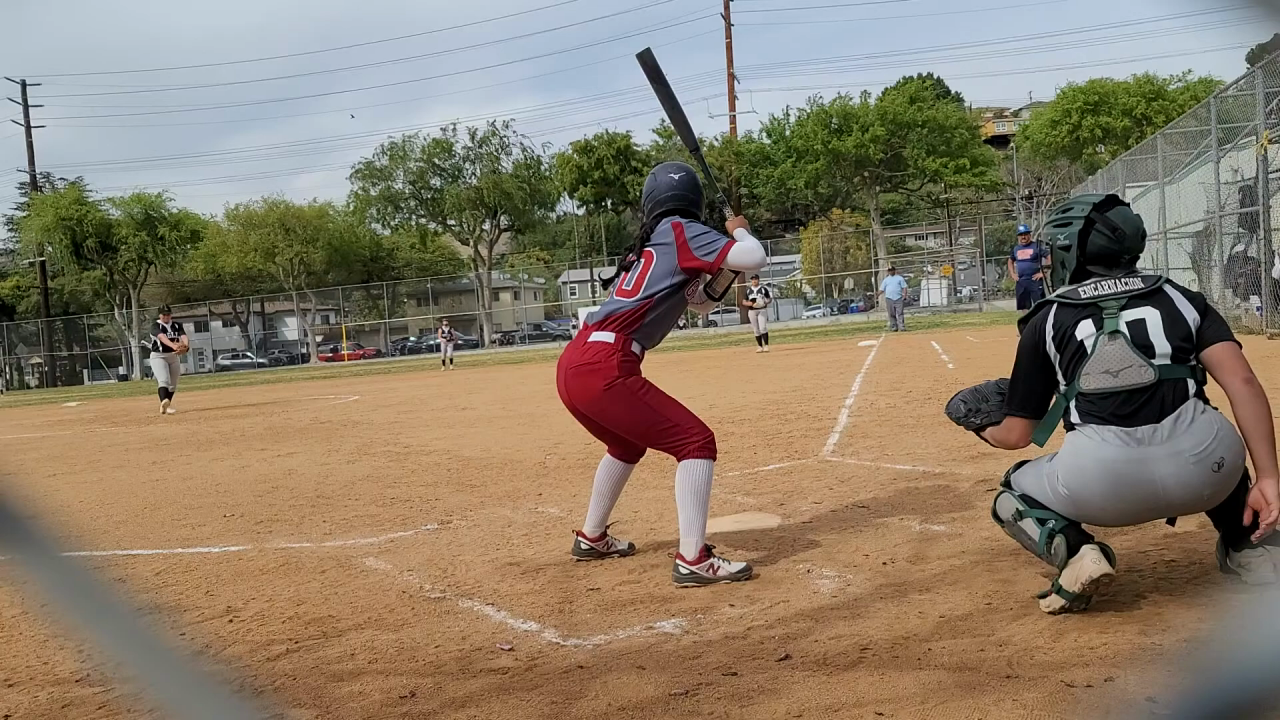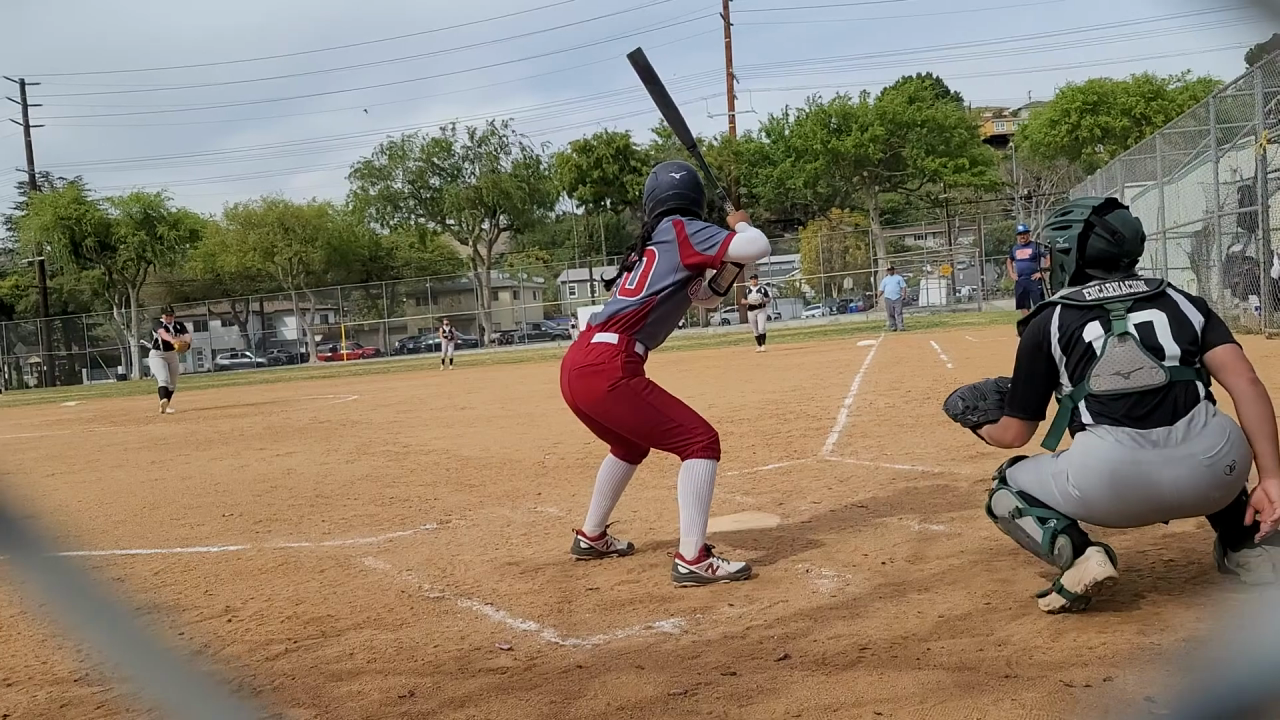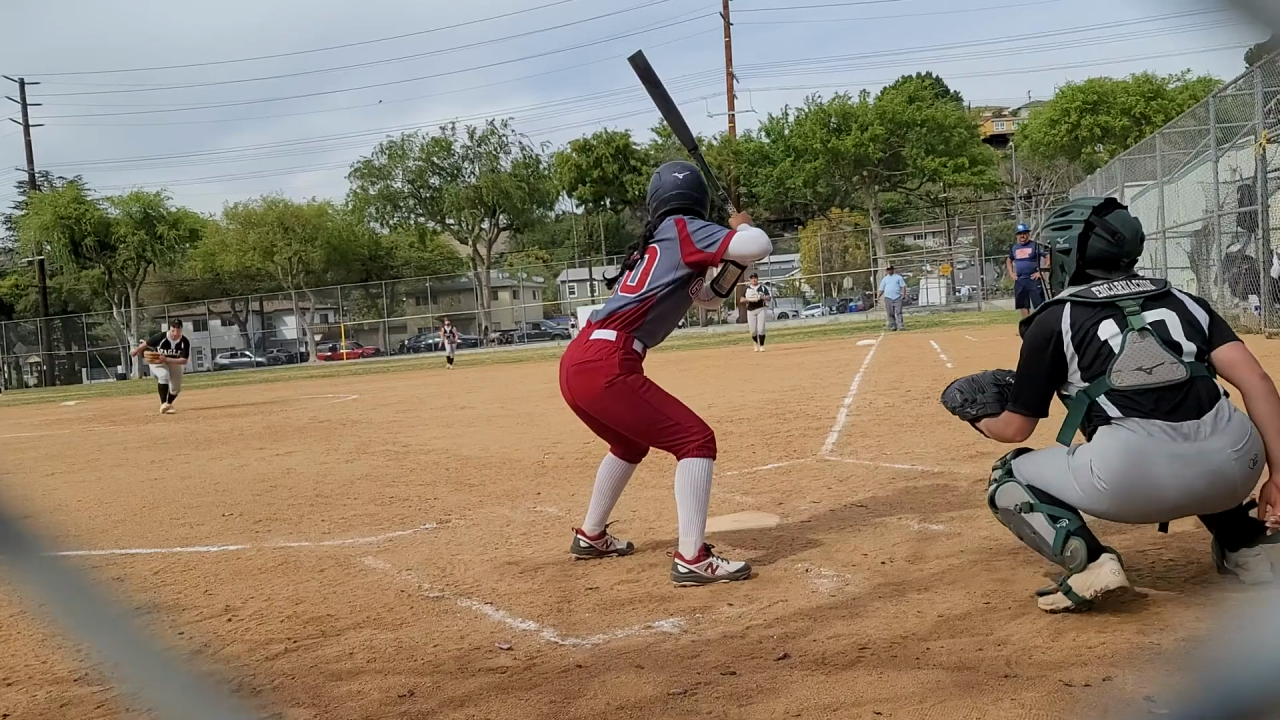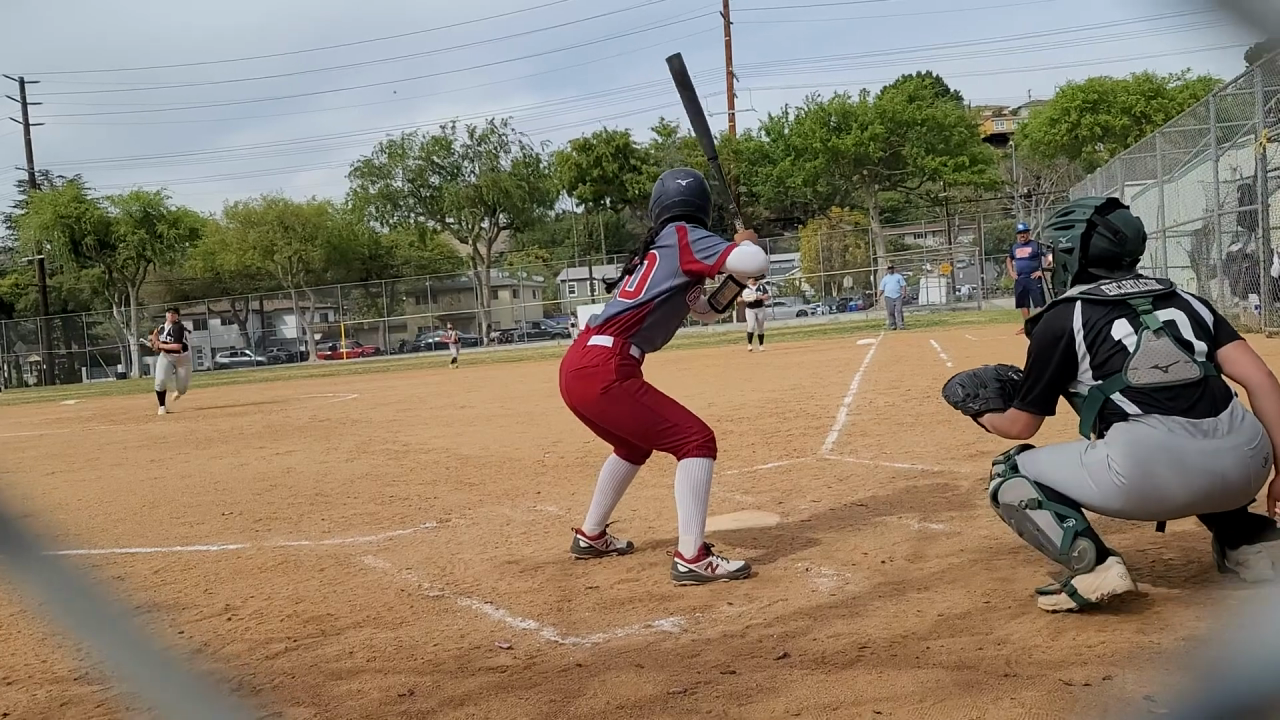
dt=0.2s
person 1, frame 1
left shoulder: (649, 246)
right shoulder: (681, 233)
left elbow: (702, 302)
right elbow: (755, 259)
left wrist: (724, 248)
right wrist: (739, 231)
left hip: (575, 365)
right hip: (602, 369)
left knee: (629, 443)
right knee: (696, 441)
left ankle: (591, 537)
right ankle: (692, 559)
person 1, frame 2
left shoulder: (652, 244)
right shoulder: (682, 231)
left elbow: (708, 297)
right elbow: (759, 247)
left wrist: (733, 259)
right wrist: (740, 225)
left hip: (578, 365)
right hip: (606, 370)
left knee: (631, 444)
right knee: (700, 441)
left ankle: (591, 537)
right ankle: (692, 559)
person 1, frame 3
left shoulder: (656, 244)
right shoulder: (685, 231)
left elbow: (709, 299)
right elbow: (760, 246)
left wrist: (734, 260)
right wrist: (741, 227)
left hip: (578, 362)
right hip: (605, 366)
left knee: (631, 442)
right knee: (695, 441)
left ankle: (590, 536)
right ankle: (691, 558)
person 1, frame 4
left shoulder: (657, 249)
right shoulder: (684, 238)
left elbow: (706, 313)
right elbow: (756, 265)
left wrist: (734, 276)
right wrist: (746, 241)
left hip: (578, 366)
right hip: (602, 371)
left knee: (636, 443)
right knee: (696, 440)
left ankle: (590, 535)
right ankle: (691, 557)
person 2, frame 1
left shoulder: (1049, 320)
right shoulder: (1180, 297)
left elbow: (1017, 434)
right elbow: (1242, 381)
left wrist: (983, 429)
left hip: (1103, 475)
right hip: (1200, 465)
left knee: (1013, 493)
left ankle: (1074, 552)
person 2, frame 2
left shoulder: (1049, 322)
right shoulder: (1180, 300)
left elbow: (1015, 433)
right elbow: (1246, 383)
left wrist: (980, 427)
left hip: (1113, 475)
right hip: (1211, 468)
left knee: (1008, 488)
left ankle: (1077, 556)
person 2, frame 3
left shoulder: (1055, 319)
right shoulder: (1180, 300)
left elbow: (1016, 428)
left wrist: (979, 420)
left hip: (1135, 472)
right hip: (1232, 462)
left knee: (1010, 480)
left ankle: (1088, 563)
right ankle: (1246, 543)
person 2, frame 4
left shoulder: (1062, 319)
right shoulder: (1185, 300)
left elbow: (1021, 424)
left wrist: (982, 414)
left hip: (1147, 469)
right hip: (1243, 462)
left knee: (1011, 476)
left ankle: (1093, 565)
